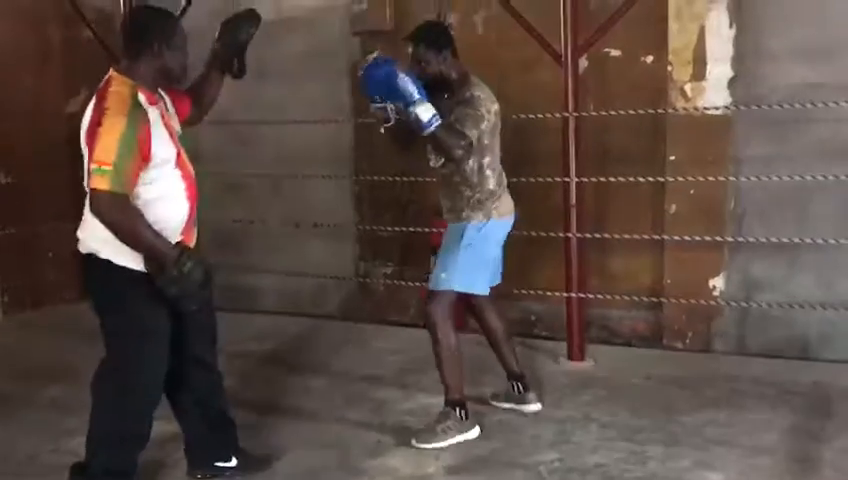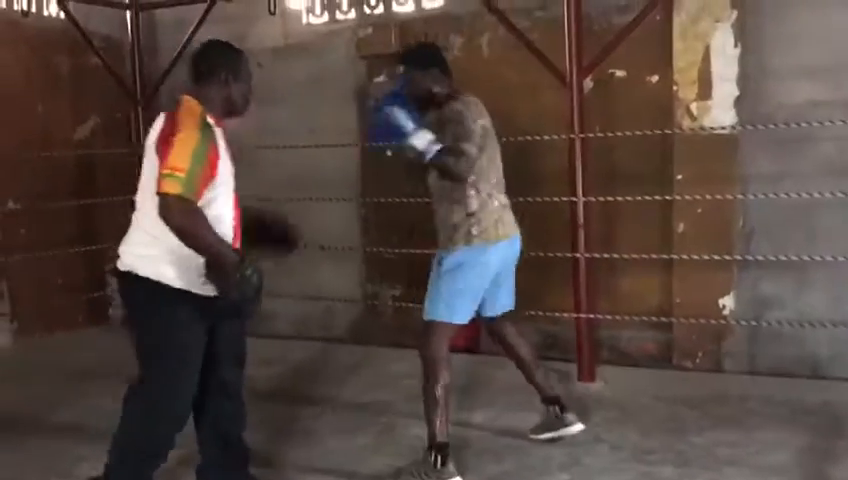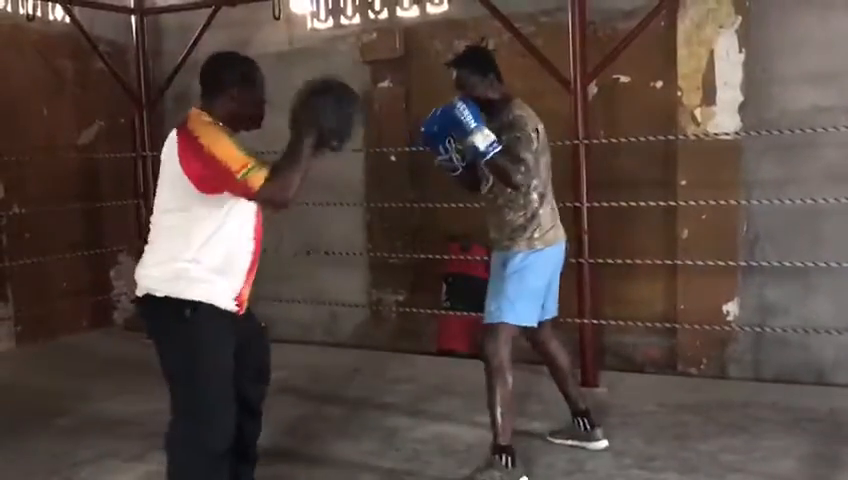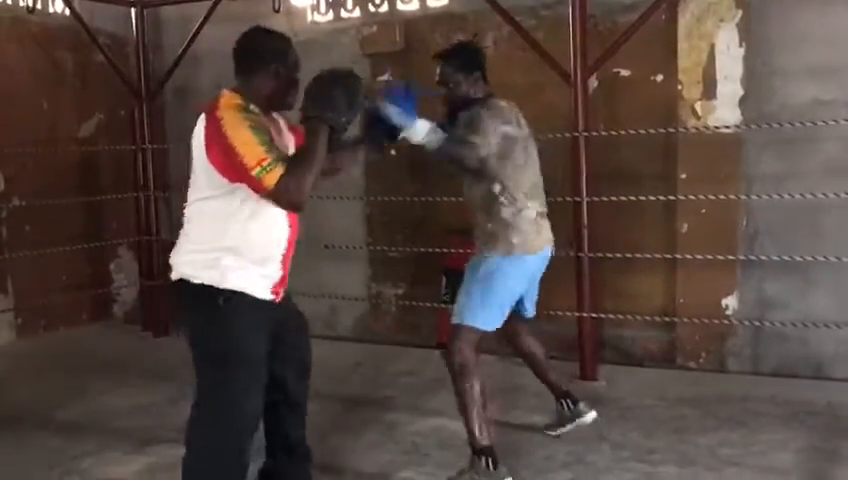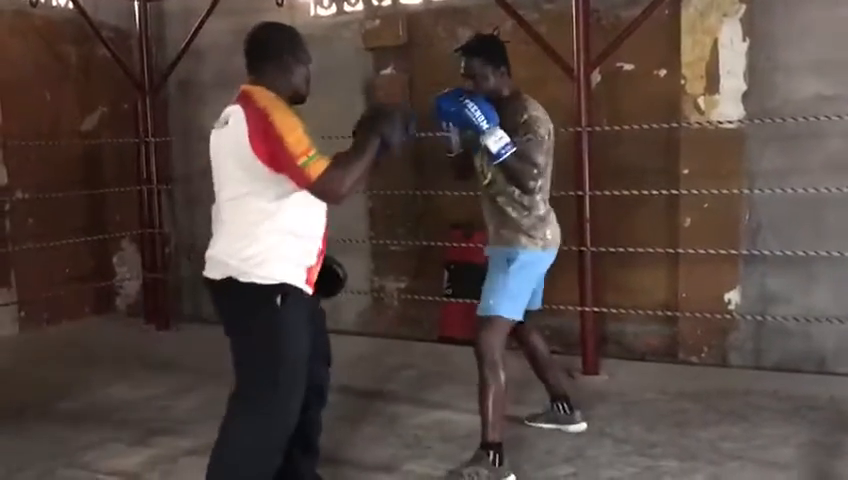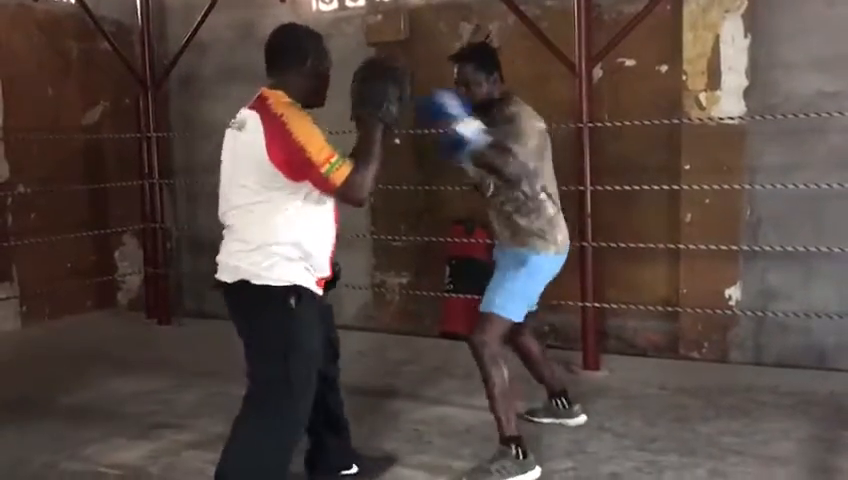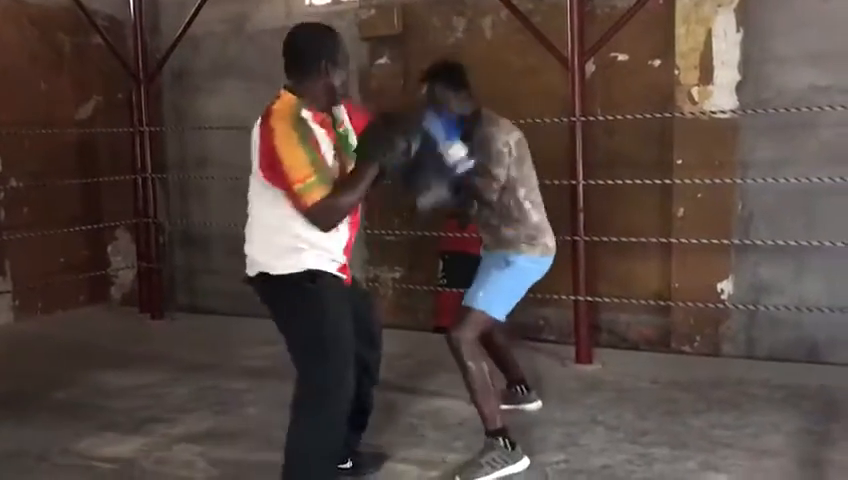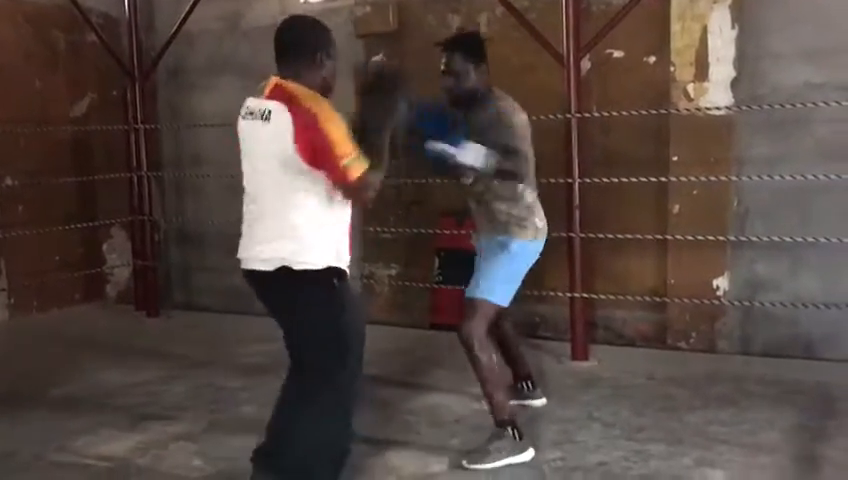
dt=0.5s
person 1, frame 1
left shoulder: (154, 96)
right shoulder: (119, 109)
left elbow: (196, 106)
right elbow: (106, 202)
left wrist: (223, 57)
right wrist: (166, 256)
left hip: (163, 260)
right hip: (126, 267)
left knee: (194, 355)
right knee: (135, 374)
person 1, frame 2
left shoulder: (202, 125)
right shoulder: (190, 126)
right elbow: (174, 205)
left wrist: (254, 224)
right wrist: (228, 259)
left hip: (195, 283)
right hip: (162, 282)
left knee: (220, 383)
right knee: (165, 395)
person 1, frame 3
left shoulder: (212, 137)
right shoulder: (203, 137)
left elbow: (260, 184)
right elbow: (277, 192)
left wrist: (304, 148)
right wrist: (307, 136)
left hip: (217, 298)
right hip: (183, 299)
left knee: (246, 382)
right knee: (205, 414)
person 1, frame 4
left shoulder: (264, 122)
right shoulder: (231, 120)
left elbow: (315, 162)
right elbow: (292, 192)
left wrist: (364, 142)
right wrist: (322, 123)
left hip: (260, 286)
right hip: (220, 288)
left knee: (287, 384)
right knee: (231, 408)
person 1, frame 5
left shoulder: (240, 113)
right shoulder: (269, 113)
right elbow: (332, 185)
left wrist: (312, 253)
right wrist: (374, 137)
left hip: (274, 278)
right hip: (260, 283)
left knee: (308, 377)
right knee: (268, 401)
person 1, frame 6
left shoulder: (255, 114)
right shoulder: (286, 120)
right elbow: (356, 188)
right wrist: (372, 124)
left hip: (279, 277)
right hip: (271, 283)
left knee: (319, 370)
right knee: (280, 402)
person 1, frame 7
left shoulder: (331, 113)
right shoulder: (286, 127)
left elbow: (364, 134)
right elbow: (324, 214)
right wrist: (371, 164)
left hip: (318, 268)
right hip: (293, 274)
left knee: (361, 352)
right knee: (327, 382)
person 1, frame 8
left shoulder: (254, 108)
right shoulder: (313, 112)
right elbow: (363, 189)
left wrist: (360, 132)
right wrist: (381, 131)
left hip: (263, 261)
right hip: (306, 267)
left knee: (314, 366)
right knee: (335, 378)
person 2, frame 1
left shoulder: (474, 98)
right shoulder: (442, 96)
left elbow: (458, 152)
right elbow: (405, 137)
left wrist: (419, 107)
right wrist: (389, 105)
left hip: (482, 218)
right hip: (484, 217)
left knee: (437, 310)
right knee: (478, 302)
left ankle: (458, 415)
right ankle: (521, 388)
person 2, frame 2
left shoulder: (456, 113)
right shoulder: (466, 110)
left elbow: (459, 169)
right elbow: (442, 161)
left wrist: (415, 136)
right wrist: (412, 132)
left hip: (470, 244)
right hip: (503, 237)
left knee: (434, 345)
right knee: (499, 326)
right ankle: (558, 410)
person 2, frame 3
left shoulder: (516, 118)
right shoulder: (496, 121)
left elbow: (515, 177)
right elbow: (477, 182)
left wrist: (478, 135)
left hip: (528, 247)
right hip: (537, 245)
left knee: (496, 346)
right knee: (542, 334)
right ankle: (586, 425)
person 2, frame 4
left shoulder: (489, 115)
right shoulder: (497, 115)
left elbow: (468, 159)
right elbow: (481, 166)
left wrist: (415, 127)
right wrist: (421, 130)
left hip: (509, 250)
right hip: (532, 244)
left knee: (460, 350)
right knee: (514, 329)
right ankle: (570, 404)
person 2, frame 5
left shoulder: (528, 116)
right shoulder: (495, 114)
left elbow: (530, 180)
right elbow: (463, 172)
left hip: (526, 242)
right hip: (510, 240)
left knee: (488, 341)
right knee: (520, 327)
right ankle: (565, 407)
person 2, frame 6
left shoulder: (516, 118)
right shoulder: (496, 118)
left elbow: (510, 173)
right elbow: (492, 179)
left wrist: (466, 127)
right wrist: (465, 155)
left hip: (534, 245)
right hip: (520, 242)
left knee: (484, 340)
right knee: (513, 330)
right ankle: (563, 403)
person 2, frame 7
left shoulder: (496, 133)
right shoulder: (468, 132)
left elbow: (491, 196)
right elbow: (473, 195)
left hip: (523, 251)
right hip: (499, 247)
left knee: (462, 338)
right knee: (481, 324)
left ankle: (502, 446)
right ankle: (519, 390)
person 2, frame 8
left shoulder: (502, 112)
right shoulder: (473, 110)
left elbow: (519, 169)
left wrist: (468, 153)
right wrist: (448, 151)
left hip: (515, 235)
right hip: (496, 232)
left knee: (472, 329)
right knee: (490, 314)
left ankle: (510, 436)
right ankle: (525, 385)
